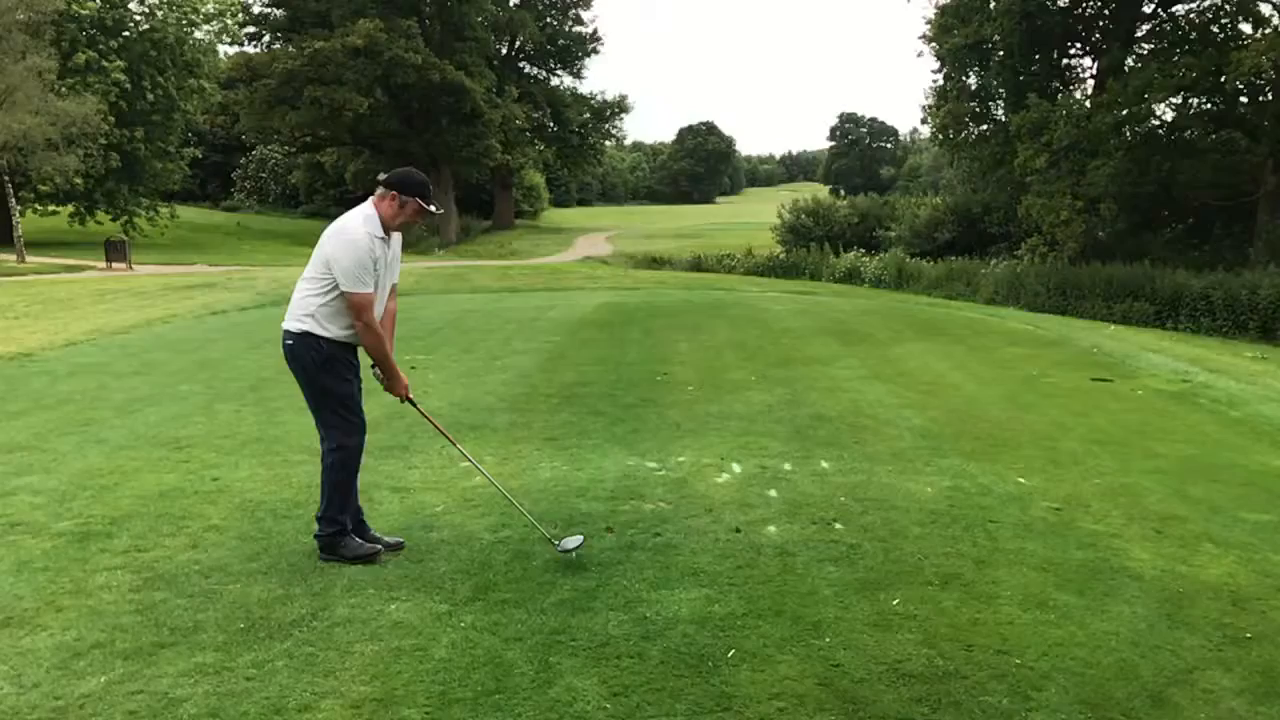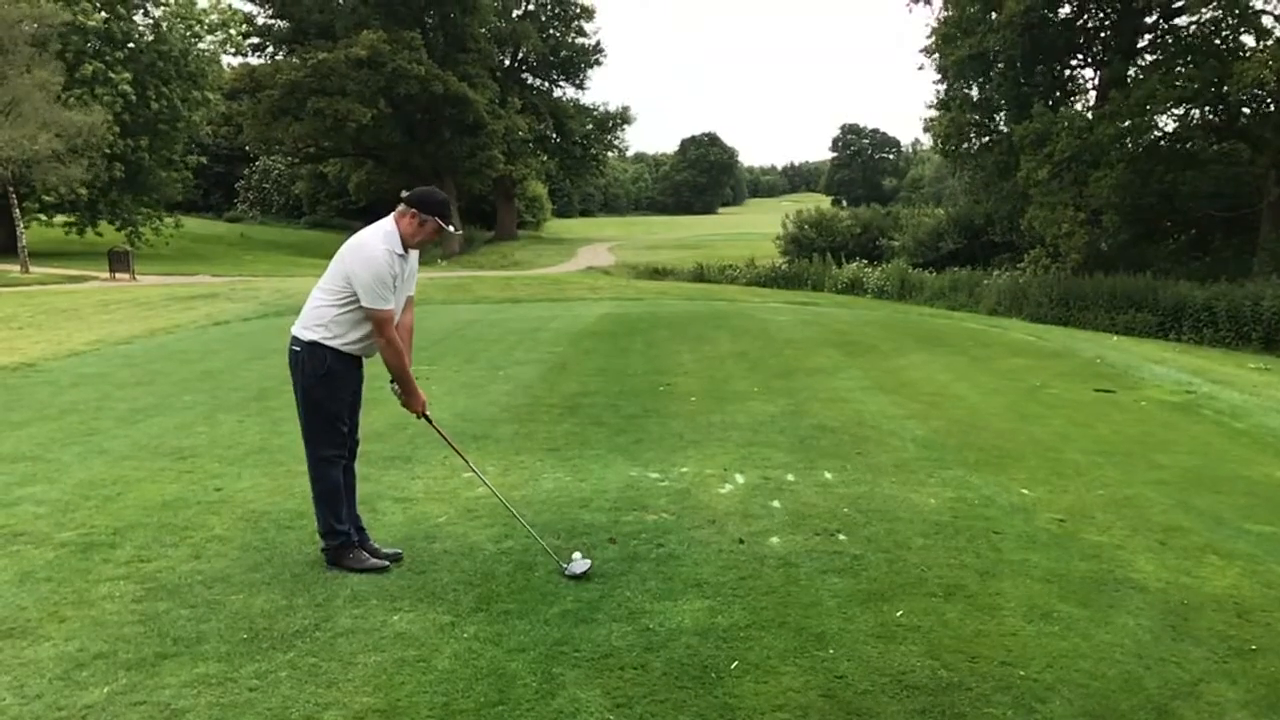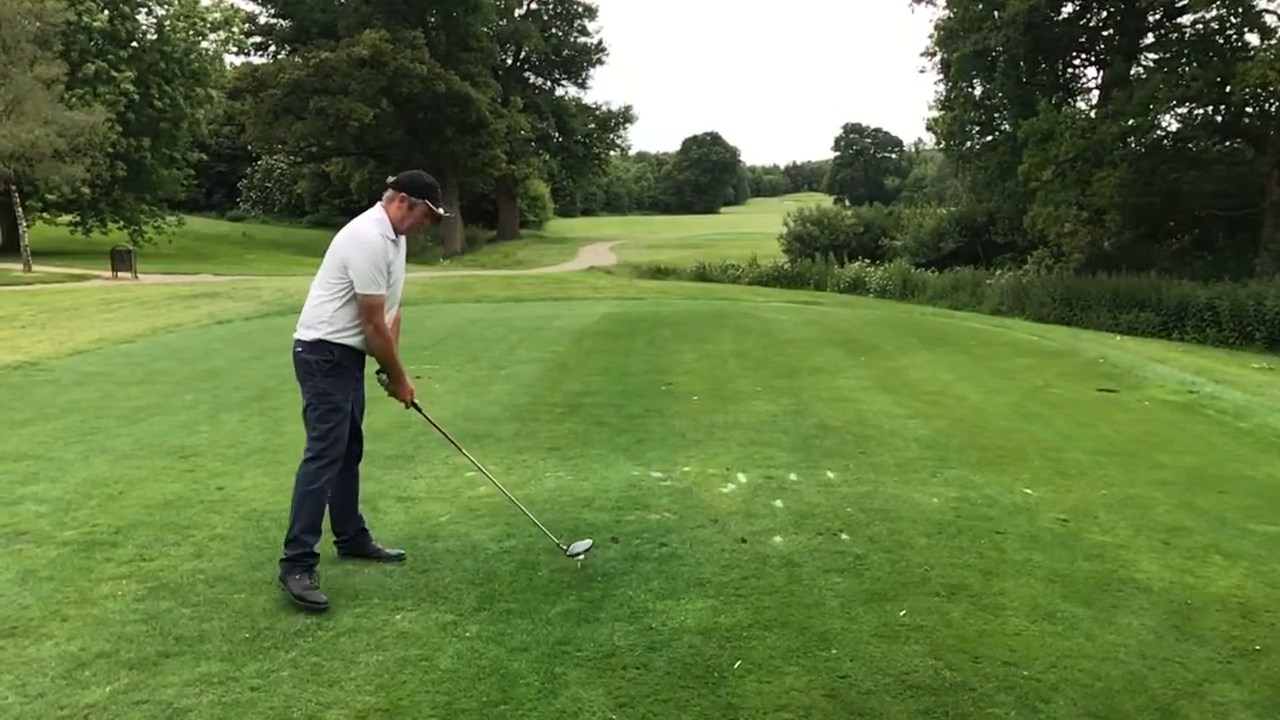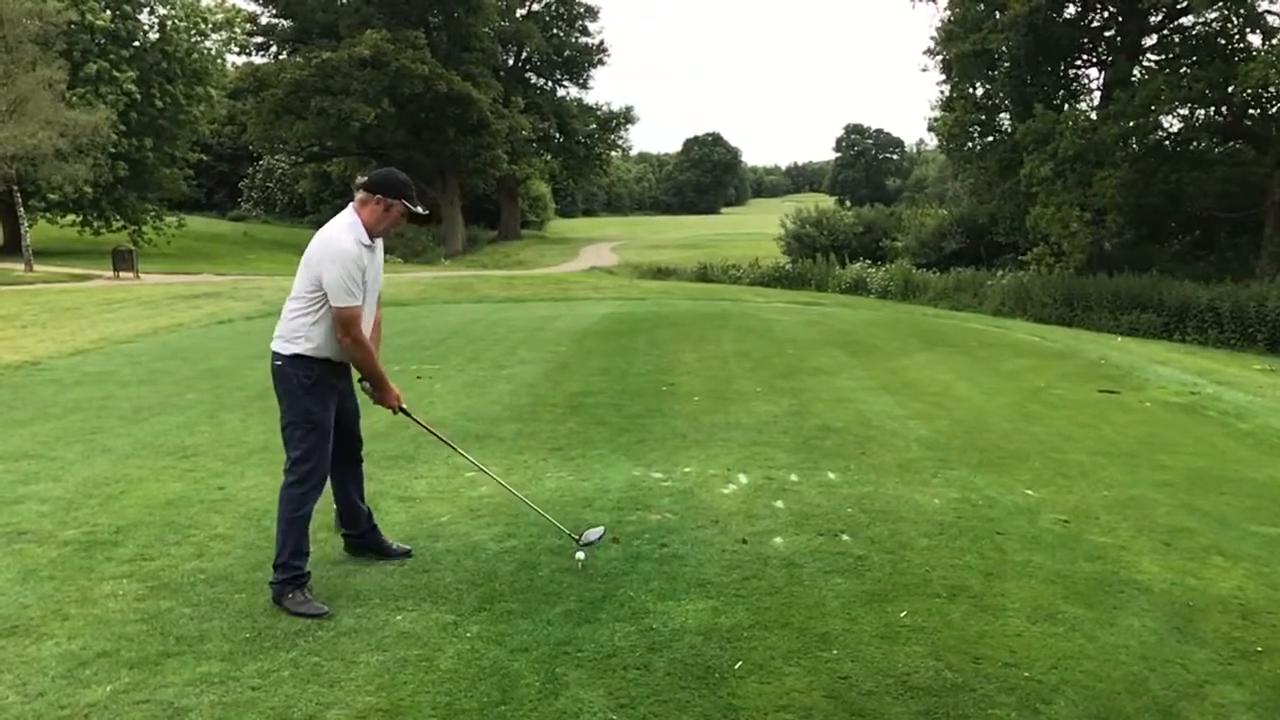
dt=0.7s
person 1, frame 1
left shoulder: (391, 234)
right shoulder: (355, 237)
left elbow: (388, 300)
right elbow: (363, 320)
left wrist: (389, 364)
right wrist: (391, 373)
left hip: (337, 343)
right hip: (313, 342)
left knee: (347, 436)
right knee: (345, 436)
left ankle: (352, 527)
right ankle: (333, 534)
person 1, frame 2
left shoulder: (407, 248)
right shoulder: (375, 253)
left elbow: (404, 315)
right elbow: (385, 335)
left wrist: (406, 379)
right wrist: (410, 389)
left hip: (344, 354)
right hip: (318, 352)
left knee: (344, 450)
right knee: (328, 451)
left ankle: (352, 536)
right ankle: (338, 545)
person 1, frame 3
left shoulder: (394, 237)
right shoulder: (368, 239)
left elbow: (392, 311)
right elbow: (374, 322)
left wrist: (392, 370)
right wrist: (399, 378)
left hip: (345, 354)
right hip: (325, 353)
left knee: (348, 451)
right knee: (325, 452)
left ankle: (351, 537)
right ankle: (297, 562)
person 1, frame 4
left shoulder: (370, 240)
right shoulder: (342, 247)
left elbow: (372, 312)
right elbow: (349, 334)
left wrist: (376, 374)
right wrist: (382, 386)
left hip: (332, 364)
right hip: (303, 365)
left knee: (348, 454)
right knee: (308, 470)
left ankle: (360, 535)
right ankle: (288, 581)
